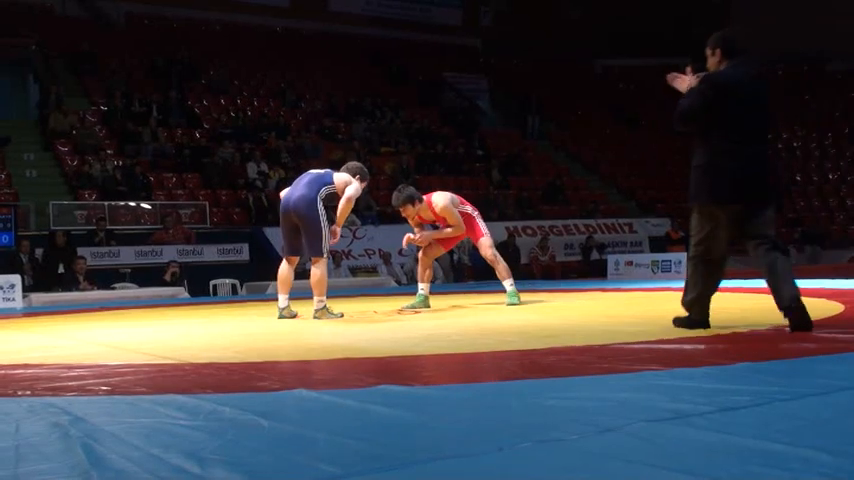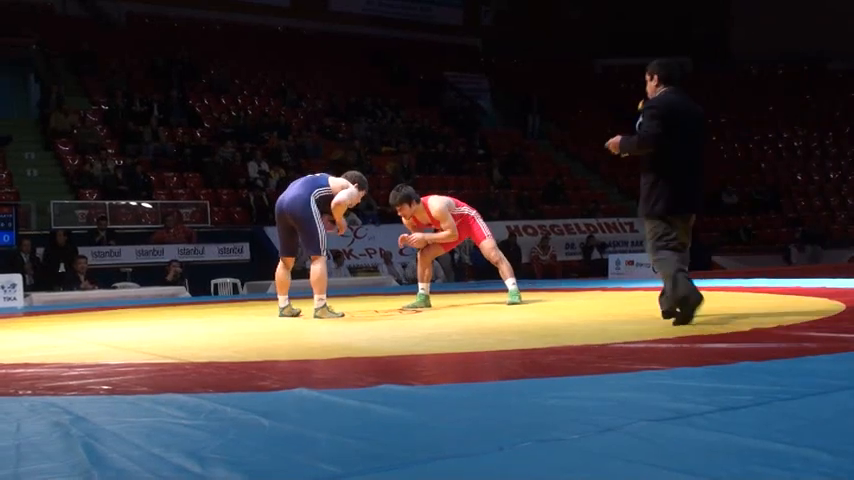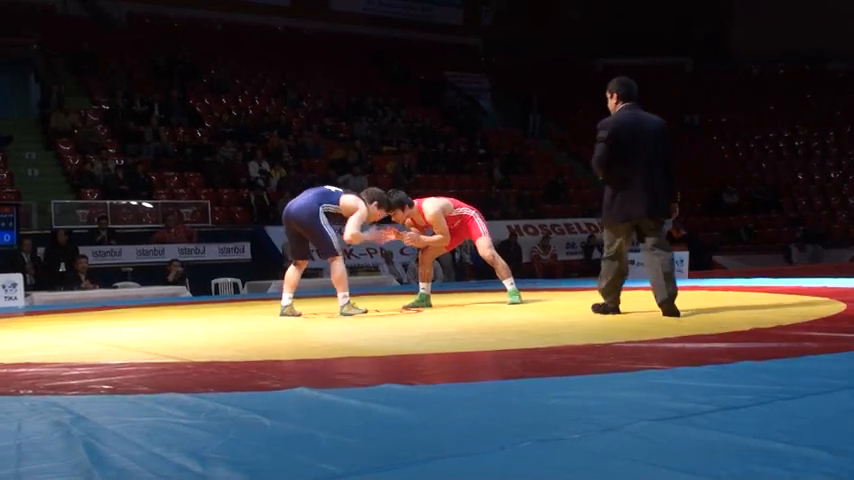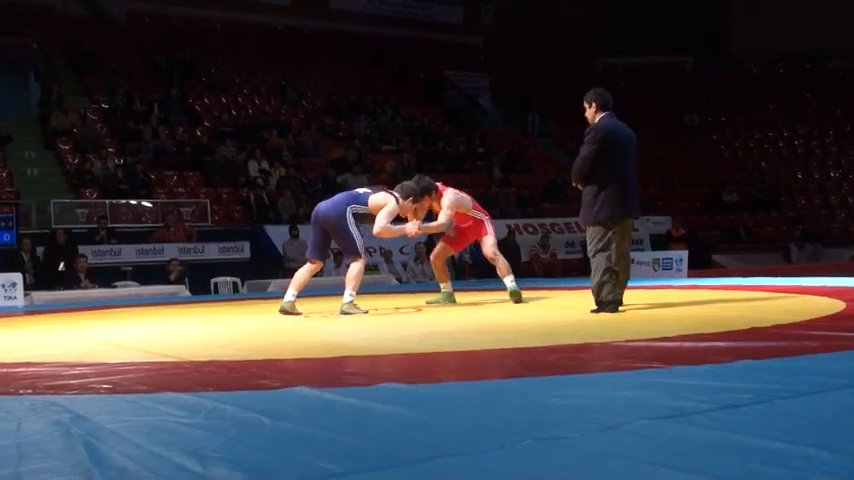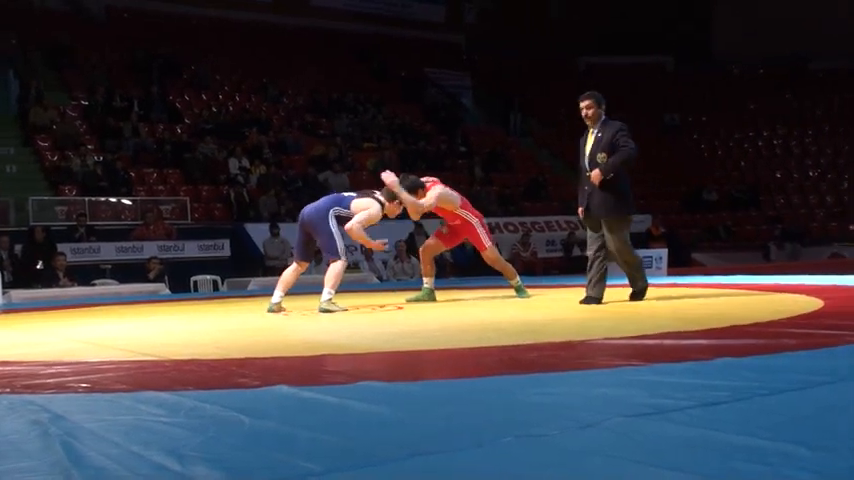
dt=0.5s
person 1, frame 1
left shoulder: (714, 82)
right shoulder: (756, 83)
left elbow: (683, 119)
left wrist: (690, 95)
right wrist: (693, 90)
left hip: (718, 179)
right hip: (755, 177)
left knee: (706, 248)
right knee: (765, 243)
left ankle: (696, 313)
right ankle: (791, 303)
person 1, frame 2
left shoulder: (657, 104)
right shoulder: (694, 109)
left elbow: (648, 141)
left wrist: (623, 143)
left hip: (661, 191)
right hip: (688, 191)
left knee: (662, 248)
right knee: (678, 246)
left ankle: (687, 296)
right ankle: (672, 304)
person 1, frame 3
left shoulder: (610, 124)
right shoulder: (657, 123)
left elbow: (599, 162)
right elbow: (668, 163)
left wrist: (605, 174)
right wrist: (672, 198)
left hip: (620, 200)
right hip: (653, 200)
left knee: (614, 253)
right knee: (656, 249)
left ankle: (610, 302)
right ankle: (666, 298)
person 1, frame 4
left shoulder: (596, 129)
right shoulder: (627, 131)
left elbow: (583, 163)
left wrist: (577, 180)
left hip: (602, 202)
right hip: (625, 201)
left knee: (600, 252)
right knee: (619, 252)
left ankle: (607, 300)
right ankle: (614, 296)
person 1, frame 5
left shoulder: (616, 129)
right shoulder: (585, 138)
left elbow: (630, 152)
left wrist: (603, 171)
right wrist: (582, 202)
left hip: (612, 199)
right hip: (594, 202)
left knee: (618, 246)
right knee: (595, 249)
left ankle: (639, 284)
right ankle: (594, 293)
person 2, frame 1
left shoulder: (319, 176)
right shoulder: (353, 183)
left elbow: (283, 194)
right elbow: (348, 198)
right wrist: (338, 225)
left hip: (288, 202)
right hip: (308, 202)
left knee: (290, 258)
right knee: (319, 258)
left ankle: (283, 308)
right ankle: (320, 309)
person 2, frame 2
left shoulder: (323, 183)
right shoulder: (349, 189)
right elbow: (338, 202)
left wrist: (322, 221)
right wrist: (340, 221)
left hip: (282, 202)
right hip: (301, 203)
left knee: (286, 259)
right knee: (318, 256)
left ankle: (284, 307)
right ankle: (320, 308)
person 2, frame 3
left shoulder: (351, 201)
right shoulder: (362, 208)
right elbow: (349, 237)
right wrist: (371, 235)
left hip: (290, 210)
right hip: (309, 211)
left knee: (299, 262)
right knee: (335, 256)
left ankle: (286, 306)
right ankle: (345, 305)
person 2, frame 4
left shoulder: (384, 195)
right shoulder: (393, 204)
right elbow: (378, 230)
right wrist: (404, 229)
left hip: (321, 209)
right hip: (338, 212)
left knee: (314, 263)
right knee: (358, 258)
left ankle: (288, 301)
right ankle: (347, 304)
person 2, frame 5
left shoulder: (375, 196)
right shoulder: (376, 208)
right elbow: (350, 227)
right wrist: (371, 244)
left hip: (307, 212)
right hip: (322, 215)
left knee: (299, 264)
right knee: (339, 260)
left ankle: (275, 303)
right ankle: (325, 301)
person 3, frame 1
left shoulder: (440, 203)
right shoulder: (413, 217)
left elbow: (460, 228)
right elbow: (424, 240)
left wrist: (431, 234)
right wrist: (412, 237)
left hip: (468, 218)
right hip: (449, 224)
left knee: (489, 253)
right knee: (424, 255)
left ankle: (512, 292)
right ankle: (422, 298)
person 3, frame 2
left shoulder: (435, 206)
right shoulder: (408, 219)
left elbow: (453, 234)
right elbow: (421, 244)
left wrist: (424, 236)
right wrist: (408, 240)
left hip: (469, 219)
right hip: (450, 226)
left knee: (493, 254)
right knee: (423, 255)
left ankle: (513, 292)
right ankle: (423, 298)
person 3, frame 3
left shoulder: (430, 209)
right shoulder: (409, 219)
left elbow: (445, 239)
right elbow: (423, 242)
left wrist: (419, 238)
right wrist: (401, 237)
left hip: (470, 219)
right hip: (454, 226)
left knee: (488, 254)
right knee: (425, 255)
left ankle: (513, 292)
right ankle: (423, 297)
person 3, frame 4
left shoulder: (448, 198)
right shoulder: (430, 197)
left elbow: (443, 224)
right elbow: (416, 217)
left wrist: (420, 227)
left hip: (480, 222)
right hip: (462, 228)
left knee: (491, 252)
right knee: (435, 258)
left ankle: (513, 288)
right ankle: (447, 294)
person 3, frame 5
left shoulder: (437, 192)
right shoulder: (424, 183)
left elbow: (418, 206)
right elbow: (415, 215)
left wrist: (396, 187)
left hip: (472, 223)
right hip: (455, 225)
left knee: (495, 261)
right knee: (425, 251)
left ankle: (519, 287)
right ankle: (428, 292)
